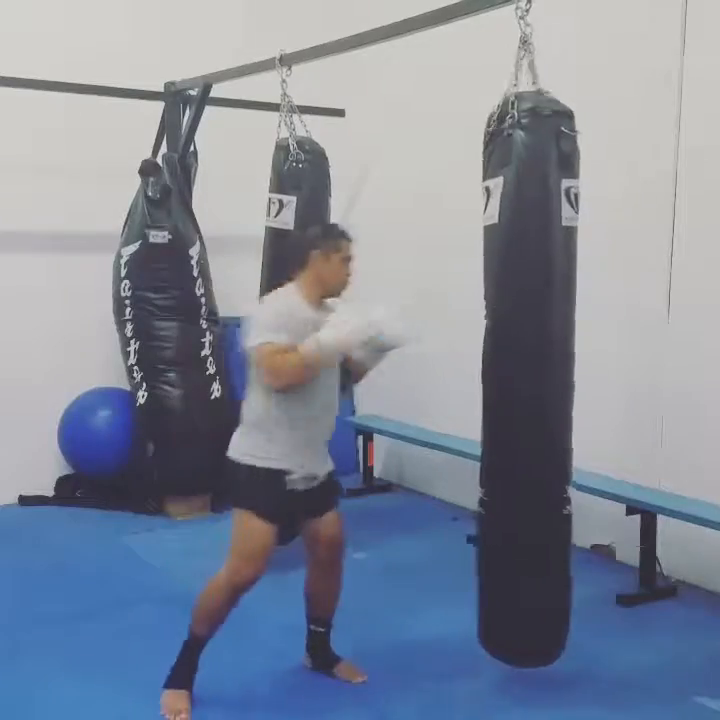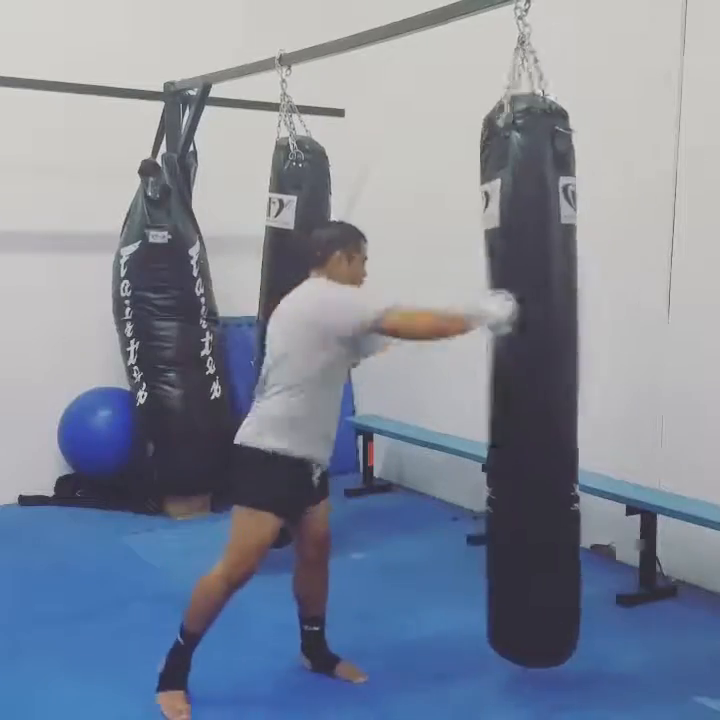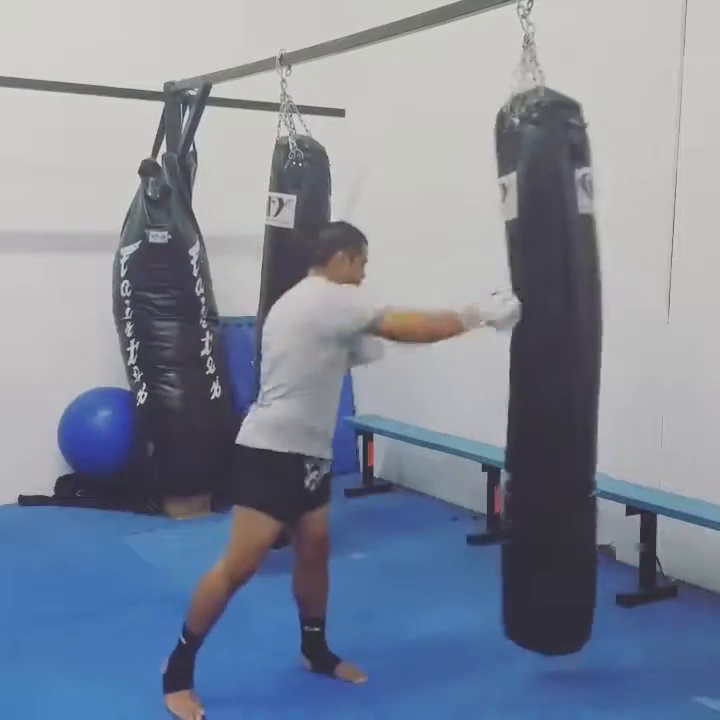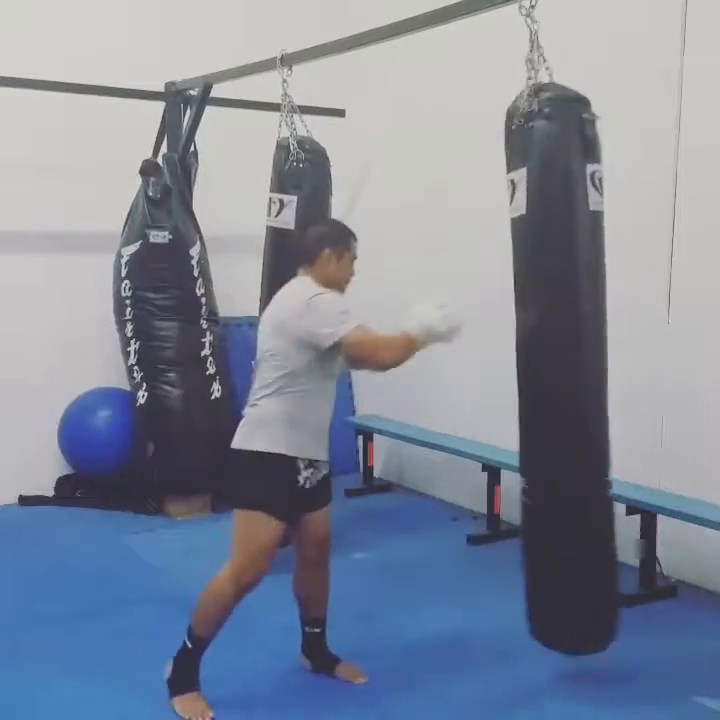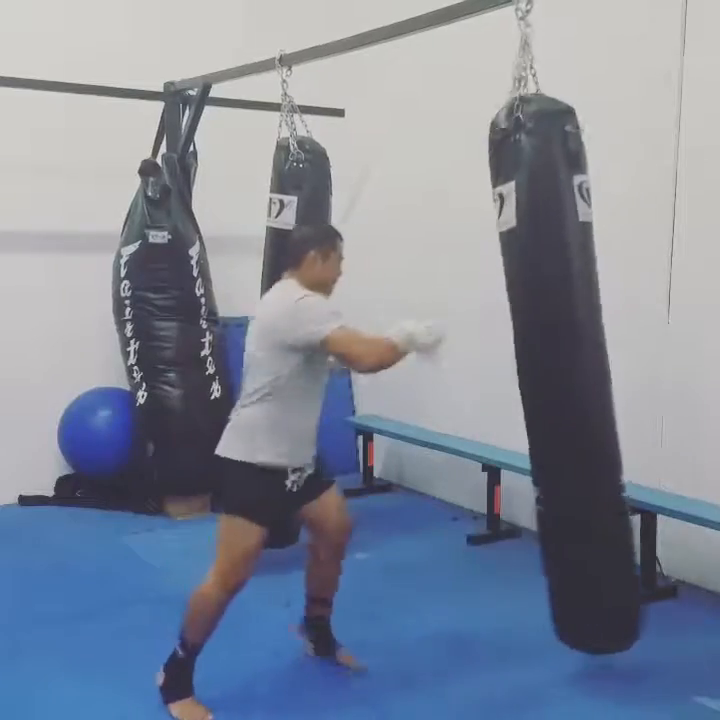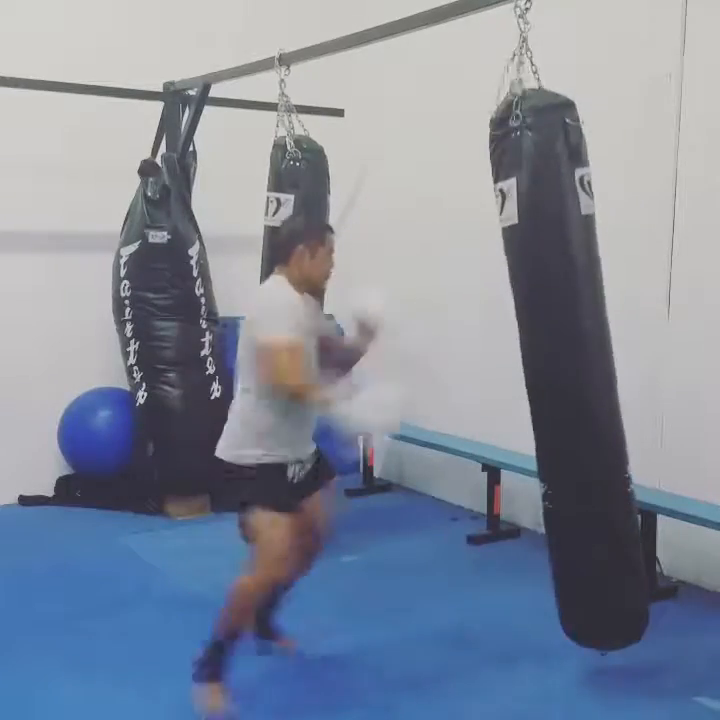
dt=0.1s
person 1, frame 1
left shoulder: (327, 312)
right shoulder: (279, 310)
left elbow: (350, 373)
right elbow: (280, 376)
left wrist: (372, 348)
right wrist: (337, 340)
left hip: (313, 465)
right hip: (267, 464)
left knee: (330, 550)
right knee: (243, 572)
left ankle: (320, 651)
right ankle: (181, 673)
person 1, frame 2
left shoulder: (299, 305)
right shoulder: (333, 301)
right elbow: (411, 325)
left wrist: (358, 350)
right wrist: (481, 315)
left hip: (303, 455)
right hip: (272, 455)
left knee: (317, 547)
right knee: (238, 566)
left ankle: (315, 651)
right ankle: (174, 673)
person 1, frame 3
left shoulder: (304, 301)
right shoulder: (334, 299)
right elbow: (411, 326)
left wrist: (355, 351)
right wrist: (482, 313)
left hip: (304, 453)
right hip: (275, 452)
left knee: (314, 549)
right knee: (241, 564)
left ankle: (316, 651)
right ankle: (178, 672)
person 1, frame 4
left shoulder: (299, 302)
right shoulder: (315, 303)
right elbow: (379, 355)
left wrist: (354, 352)
right wrist: (427, 329)
left hip: (301, 454)
right hip: (268, 454)
left knee: (317, 548)
right knee: (247, 570)
left ankle: (317, 651)
right ankle: (182, 676)
person 1, frame 5
left shoulder: (300, 304)
right shoulder: (298, 304)
left elbow: (344, 358)
right elbow: (363, 356)
left wrist: (392, 339)
right wrist: (410, 338)
left hip: (294, 457)
right hip: (254, 459)
left knee: (335, 530)
right knee: (231, 573)
left ankle: (318, 634)
right ankle: (175, 679)
person 1, frame 6
left shoulder: (302, 305)
right shoulder: (281, 303)
left elbow: (339, 358)
right elbow: (284, 377)
left wrist: (364, 333)
right wrist: (333, 402)
left hip: (294, 451)
right hip: (259, 457)
left knee: (311, 535)
right knee: (272, 565)
left ankle: (263, 622)
right ankle: (212, 665)
